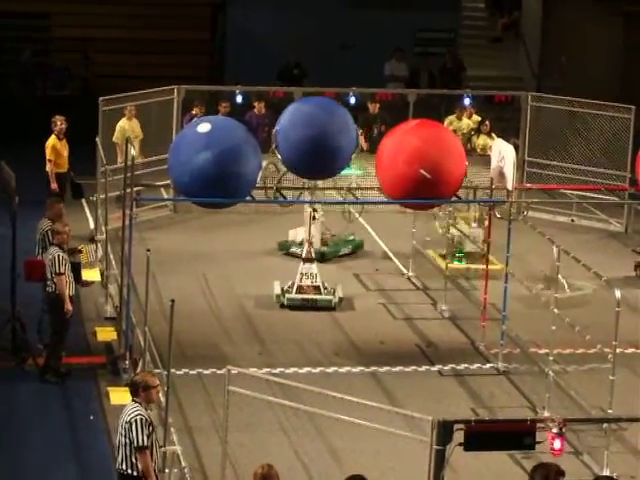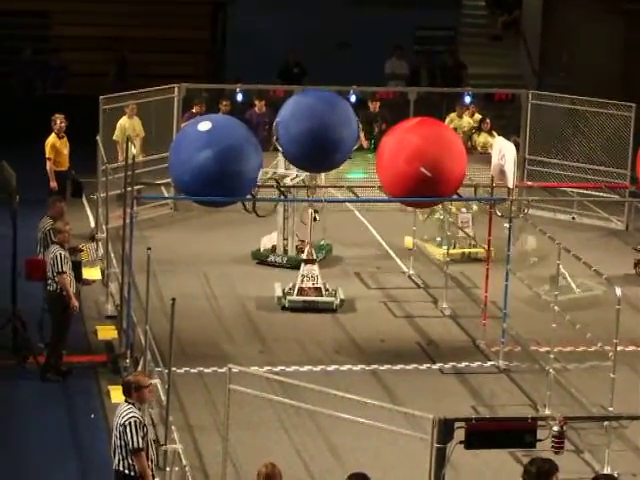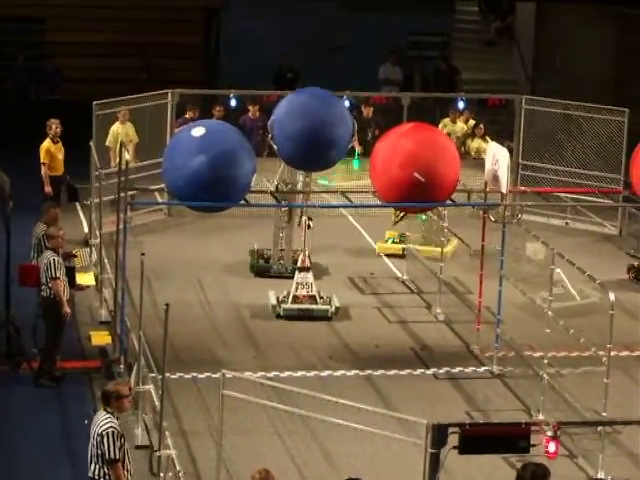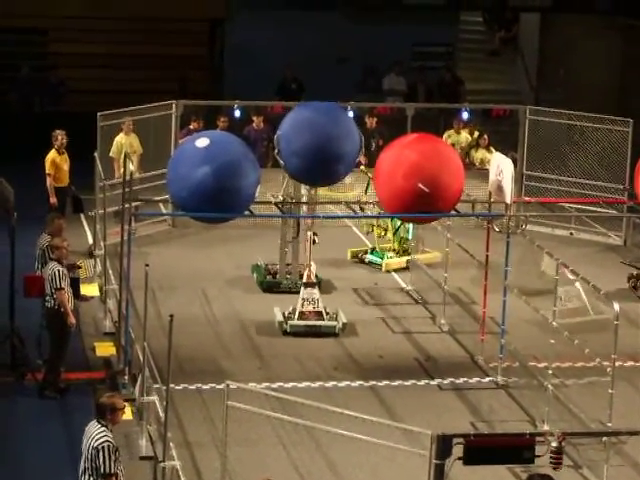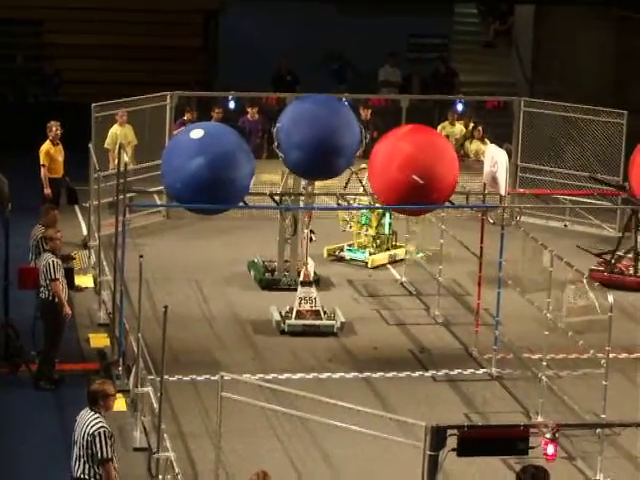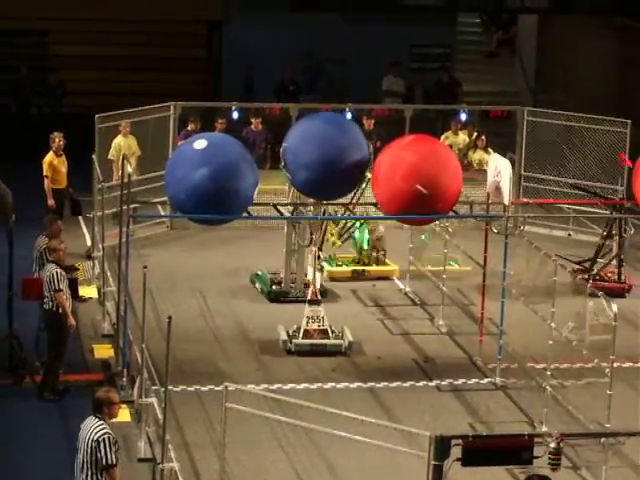
dt=0.5s
person 1, frame 1
left shoulder: (54, 251)
right shoulder: (58, 255)
right elbow: (60, 280)
right wrist: (67, 302)
left hip: (55, 296)
right hip: (59, 298)
left knee: (59, 334)
right knee: (58, 335)
left ankle: (55, 367)
right ankle: (47, 370)
person 1, frame 2
left shoulder: (54, 249)
right shoulder: (59, 253)
right elbow: (62, 278)
right wrist: (72, 298)
left hip: (55, 295)
right hip: (60, 297)
left knee: (59, 332)
right knee: (59, 334)
left ankle: (55, 366)
right ankle: (48, 369)
person 1, frame 3
left shoulder: (47, 255)
right shoulder: (53, 259)
right elbow: (56, 284)
right wrist: (64, 305)
left hip: (48, 300)
right hip: (54, 302)
left knee: (53, 338)
right knee: (53, 339)
left ankle: (49, 371)
right ankle: (42, 375)
person 1, frame 4
left shoulder: (52, 266)
right shoulder: (58, 270)
right elbow: (61, 294)
right wrist: (70, 315)
left hip: (53, 311)
right hip: (58, 313)
left knee: (57, 349)
right knee: (58, 350)
left ankle: (54, 382)
right ankle: (46, 386)
person 1, frame 5
left shoulder: (45, 257)
right shoulder: (52, 260)
right elbow: (55, 285)
right wrist: (65, 306)
left hip: (47, 301)
right hip: (53, 304)
left knee: (51, 340)
right knee: (52, 342)
left ankle: (48, 374)
right ankle: (41, 377)
person 1, frame 6
left shoulder: (50, 268)
right shoulder: (56, 272)
right elbow: (59, 296)
right wrist: (69, 316)
left hip: (51, 312)
right hip: (57, 315)
left knee: (55, 351)
right knee: (56, 352)
left ankle: (52, 385)
right ankle: (45, 388)
